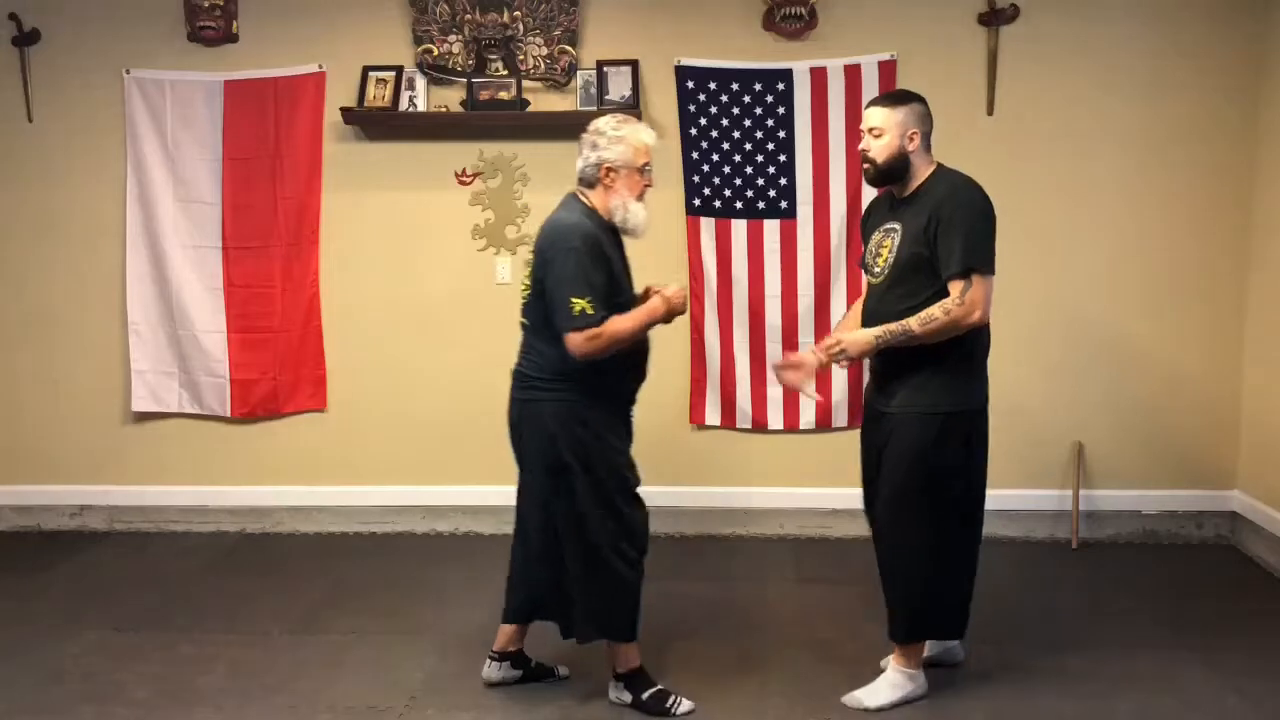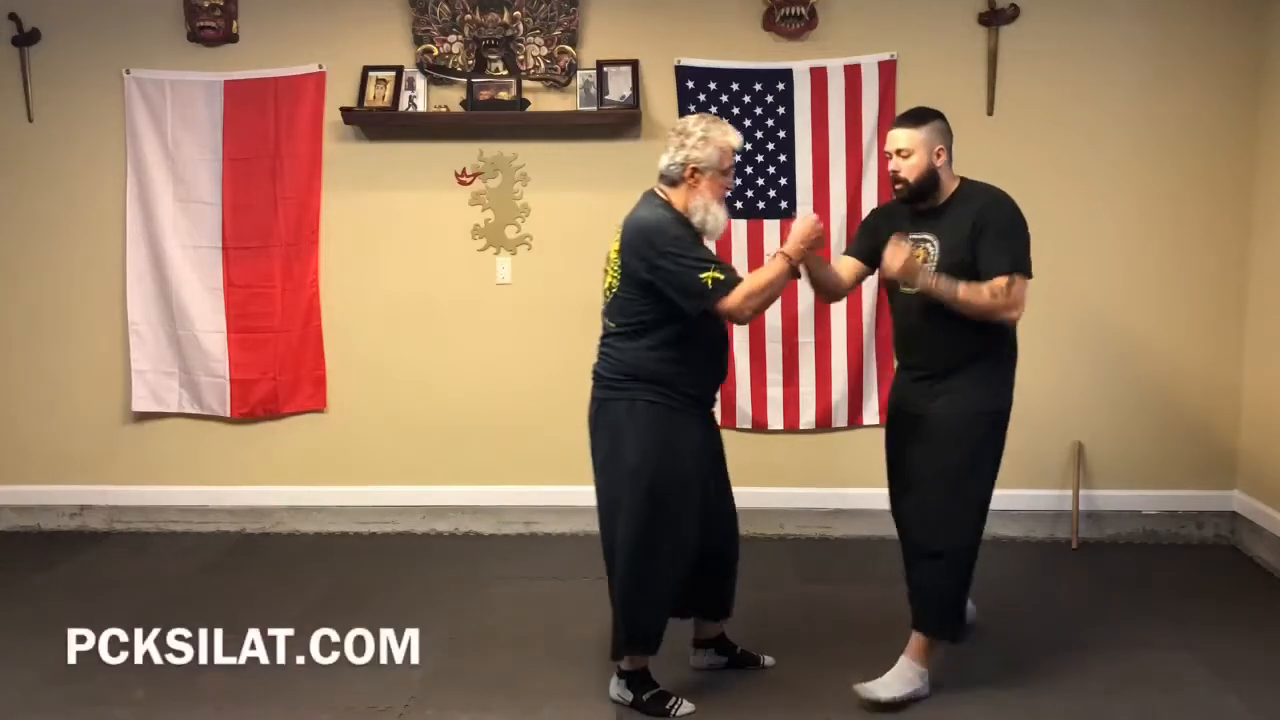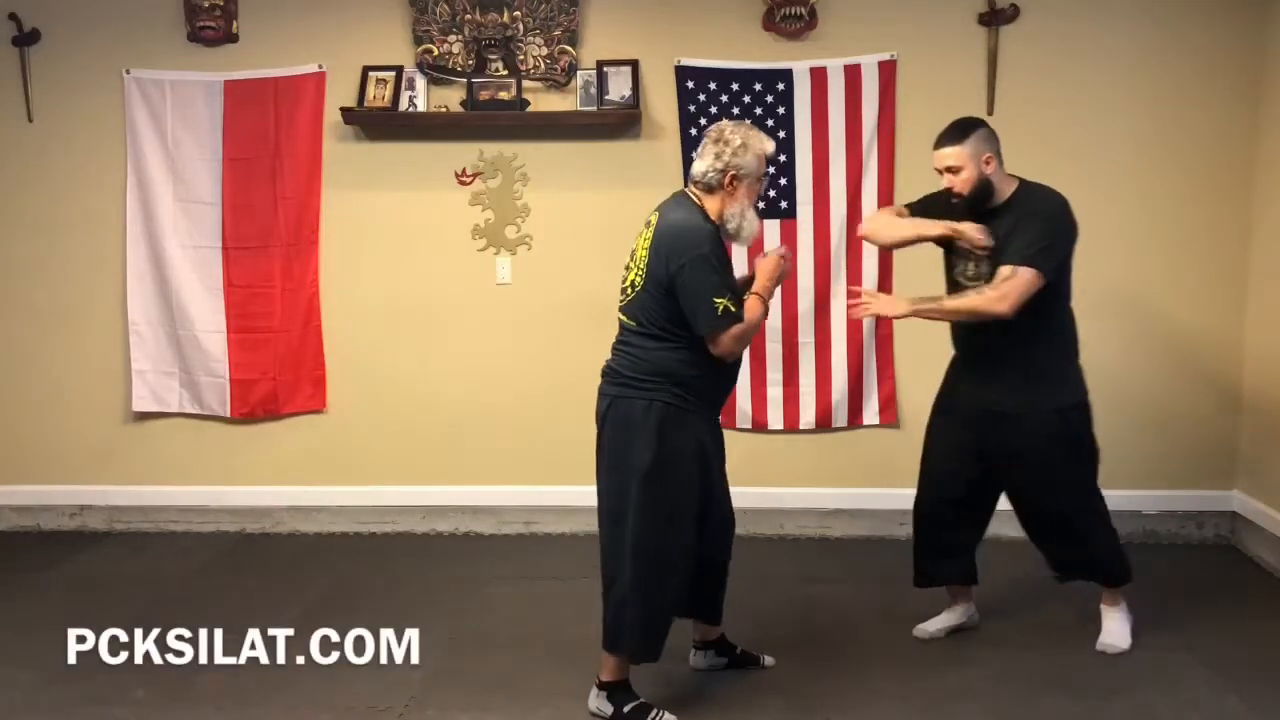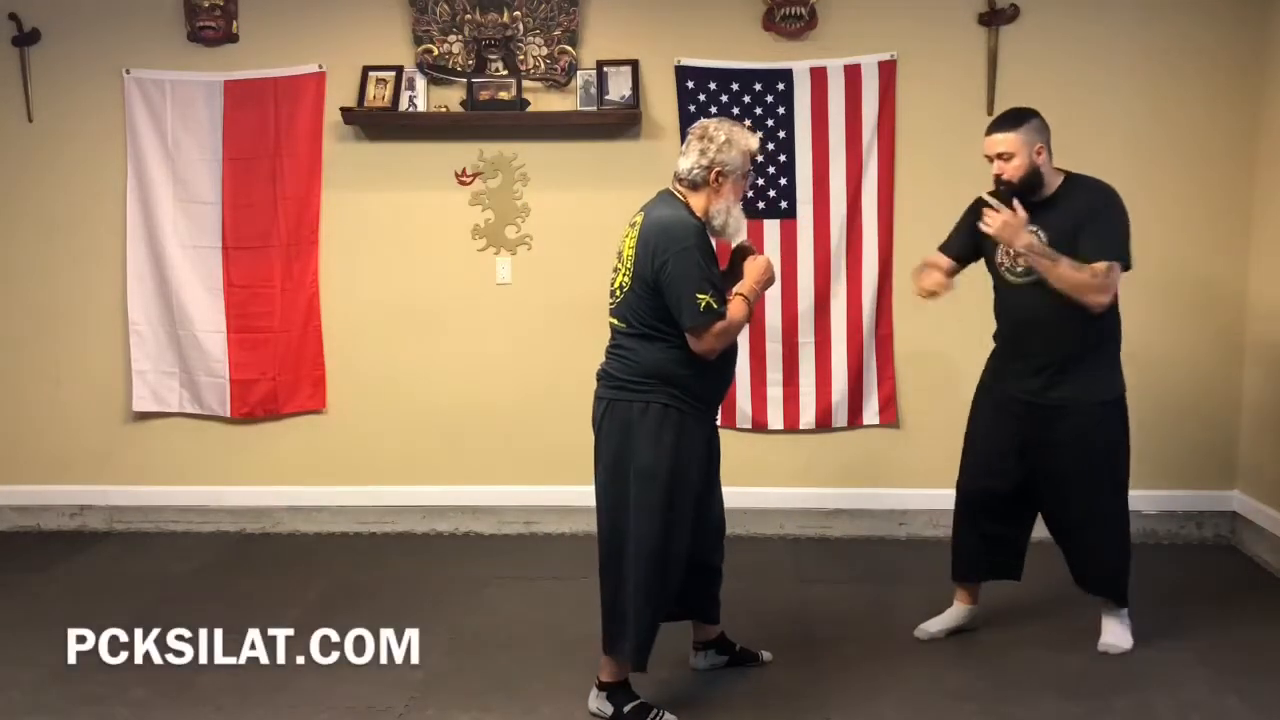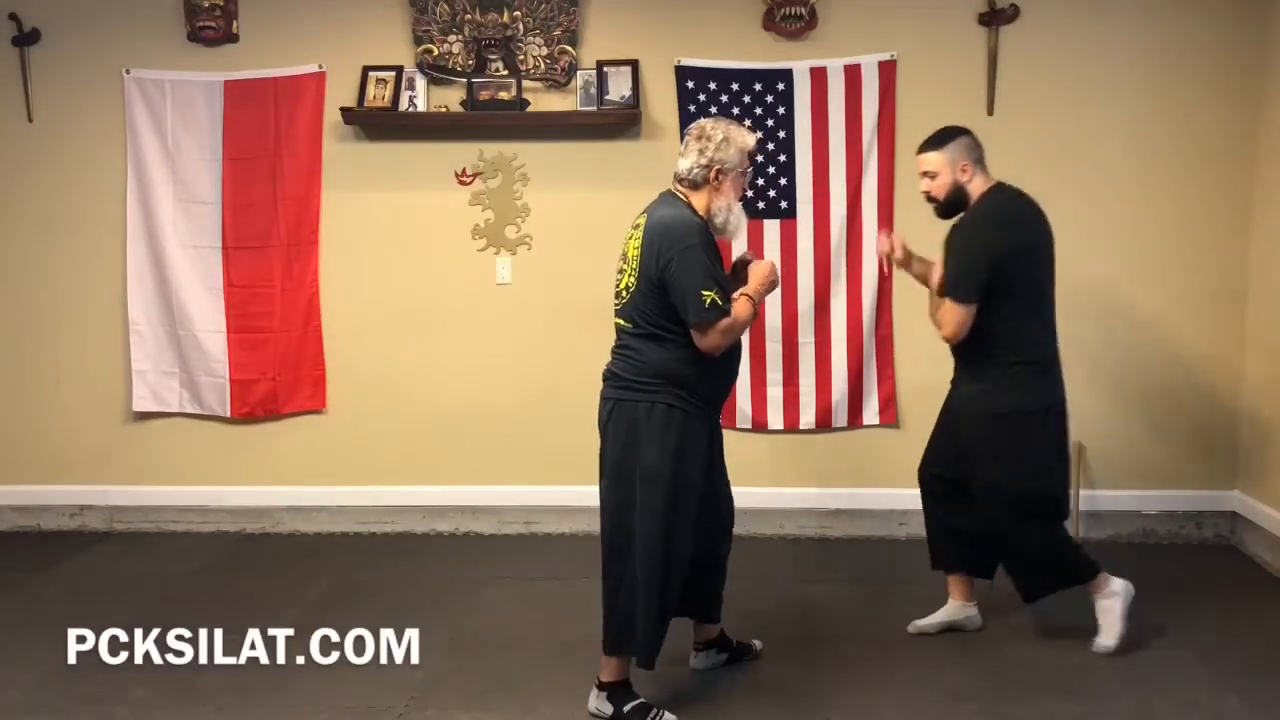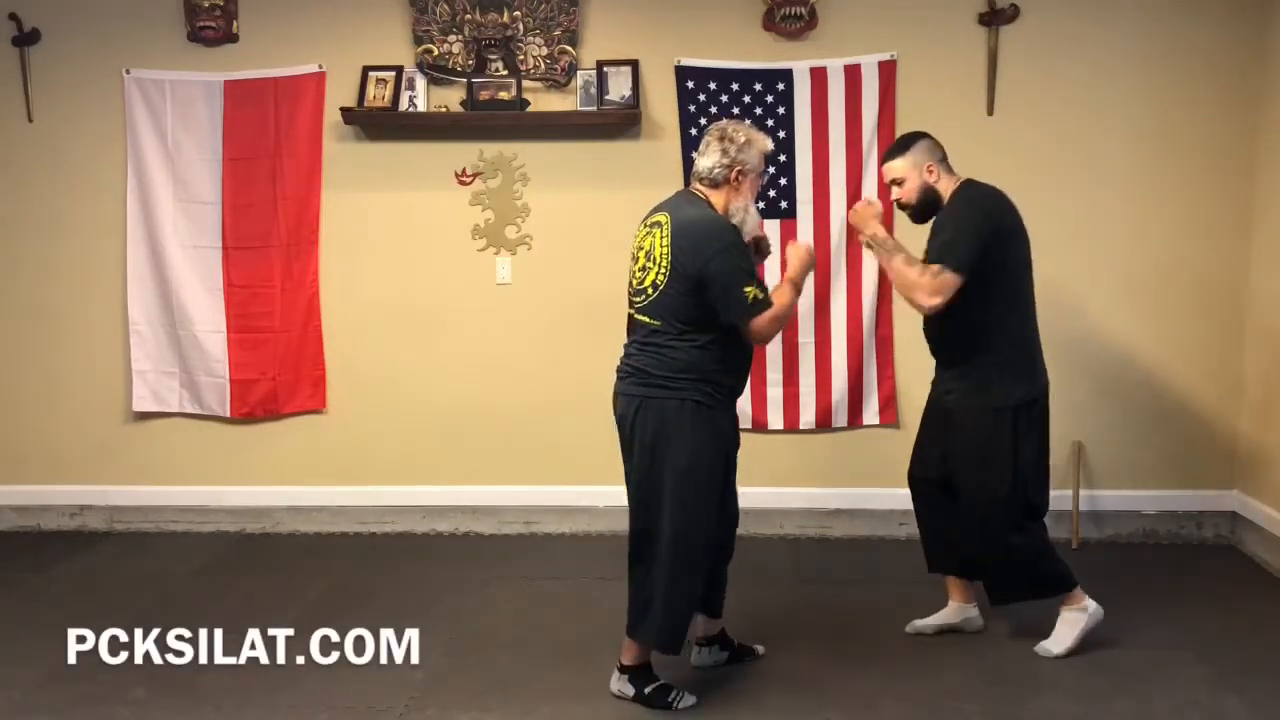
dt=0.5s
person 1, frame 1
left shoulder: (592, 225)
right shoulder: (574, 234)
right elbow: (586, 341)
left wrist: (643, 303)
right wrist: (656, 310)
left hip: (572, 409)
right hip: (566, 412)
left knee: (550, 530)
right knee: (613, 531)
left ankle: (506, 654)
person 1, frame 2
left shoulder: (669, 221)
right shoulder: (656, 229)
left elbow: (708, 299)
right elbow: (737, 307)
left wrist: (760, 271)
right wrist: (793, 252)
left hip: (677, 406)
right hip: (642, 411)
left knee: (711, 525)
right knee: (649, 538)
left ankle: (710, 643)
person 1, frame 3
left shoulder: (682, 214)
right shoulder: (694, 236)
right elbow: (727, 341)
left wrist: (747, 284)
right wrist: (764, 286)
left hip: (675, 407)
right hip: (651, 409)
left knee: (708, 526)
right knee: (646, 540)
left ankle: (709, 642)
person 1, frame 4
left shoulder: (667, 214)
right shoulder: (679, 232)
right elbow: (707, 337)
left wrist: (728, 277)
right wrist: (750, 289)
left hip: (670, 408)
right hip: (647, 413)
left knee: (697, 528)
right knee: (643, 541)
left ankle: (709, 642)
person 1, frame 5
left shoulder: (670, 215)
right shoulder: (683, 231)
right elbow: (713, 335)
left wrist: (731, 281)
right wrist: (754, 290)
left hip: (677, 407)
right hip: (655, 411)
left knee: (707, 520)
right knee: (645, 538)
left ankle: (710, 640)
person 1, frame 6
left shoulder: (667, 214)
right shoulder: (712, 232)
right elbow: (764, 324)
left wrist: (748, 260)
right wrist: (794, 273)
left hip: (659, 394)
right hip: (676, 405)
left knee: (711, 518)
right knee: (672, 529)
left ankle: (710, 637)
right ankle: (633, 667)
person 2, frame 1
left shoulder: (958, 200)
right shoulder: (879, 208)
left elbow: (968, 308)
left wrist: (872, 340)
right wrist: (825, 351)
left hip: (938, 398)
right hip: (889, 392)
left knee: (914, 524)
right knee: (890, 519)
left ankle: (908, 666)
right ankle: (939, 634)
person 2, frame 2
left shoulder: (991, 211)
right shoulder: (889, 216)
left elbow: (1006, 306)
right elbow: (836, 284)
left wrist: (925, 278)
right wrist: (811, 261)
left hip: (972, 395)
right hip: (912, 388)
left knee: (942, 520)
right knee: (914, 514)
left ankle: (916, 662)
right ankle: (953, 603)
person 2, frame 3
left shoulder: (1043, 209)
right shoulder: (950, 207)
left elbow: (1003, 302)
right elbow: (873, 227)
left wrist: (908, 307)
right wrist: (947, 229)
left hip: (1043, 394)
right hip: (969, 386)
left knee: (1065, 504)
right knee: (940, 498)
left ankle: (1114, 601)
right ankle: (961, 602)
person 2, frame 4
left shoulder: (1094, 201)
right shoulder: (990, 209)
left elbow: (1098, 294)
right elbow: (937, 265)
left wrist: (1028, 246)
right wrist: (931, 276)
left hip: (1084, 390)
right hip: (1008, 382)
left knee: (1092, 505)
right knee: (982, 492)
left ankle: (1114, 609)
right ankle: (965, 604)
person 2, frame 5
left shoulder: (980, 227)
right shoulder: (1010, 207)
left elbow: (953, 327)
right elbow: (960, 289)
left wrist: (932, 285)
right wrist: (908, 261)
left hip: (1013, 394)
right hip: (992, 386)
left knee: (1016, 509)
right knee: (944, 481)
left ankle: (1106, 589)
right ankle: (961, 603)
person 2, frame 6
left shoulder: (971, 210)
right shoulder: (961, 211)
left elbow: (931, 295)
right elbow: (934, 285)
left wrist: (877, 242)
right wrist: (893, 249)
left hip: (998, 388)
right hip: (965, 382)
left knee: (997, 508)
right knee: (933, 484)
left ankle: (1076, 603)
right ankle: (962, 604)
